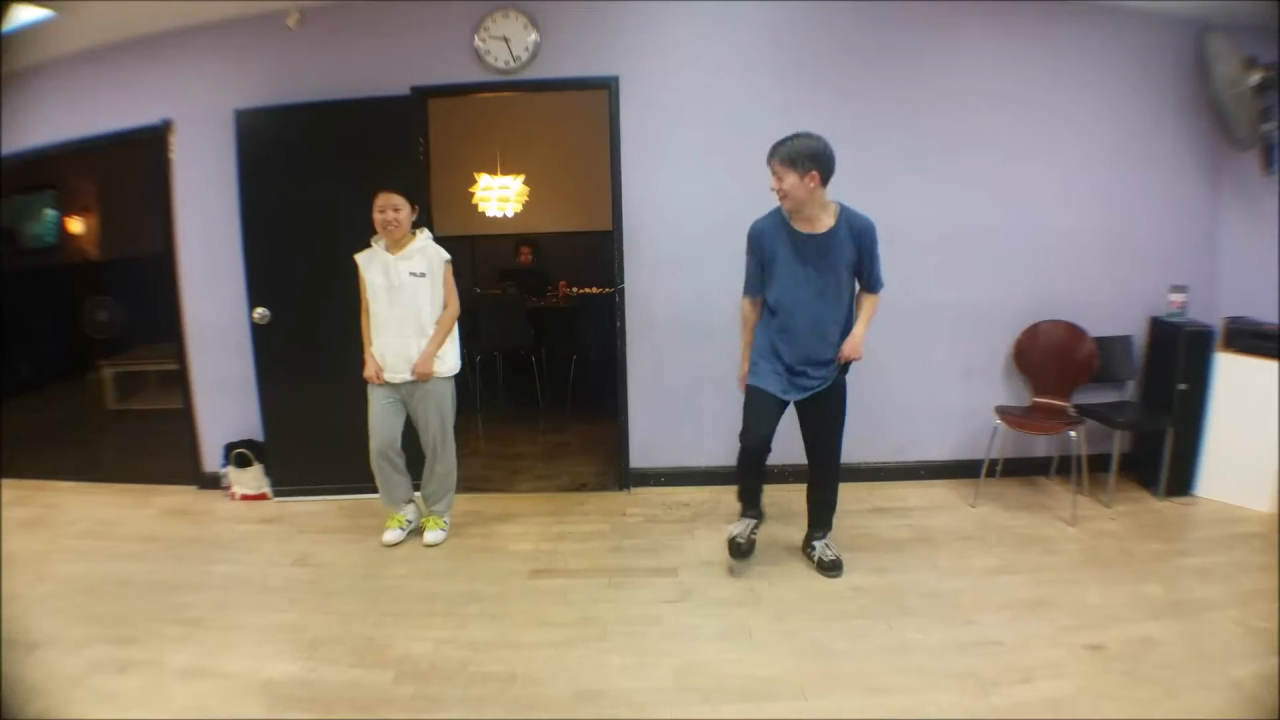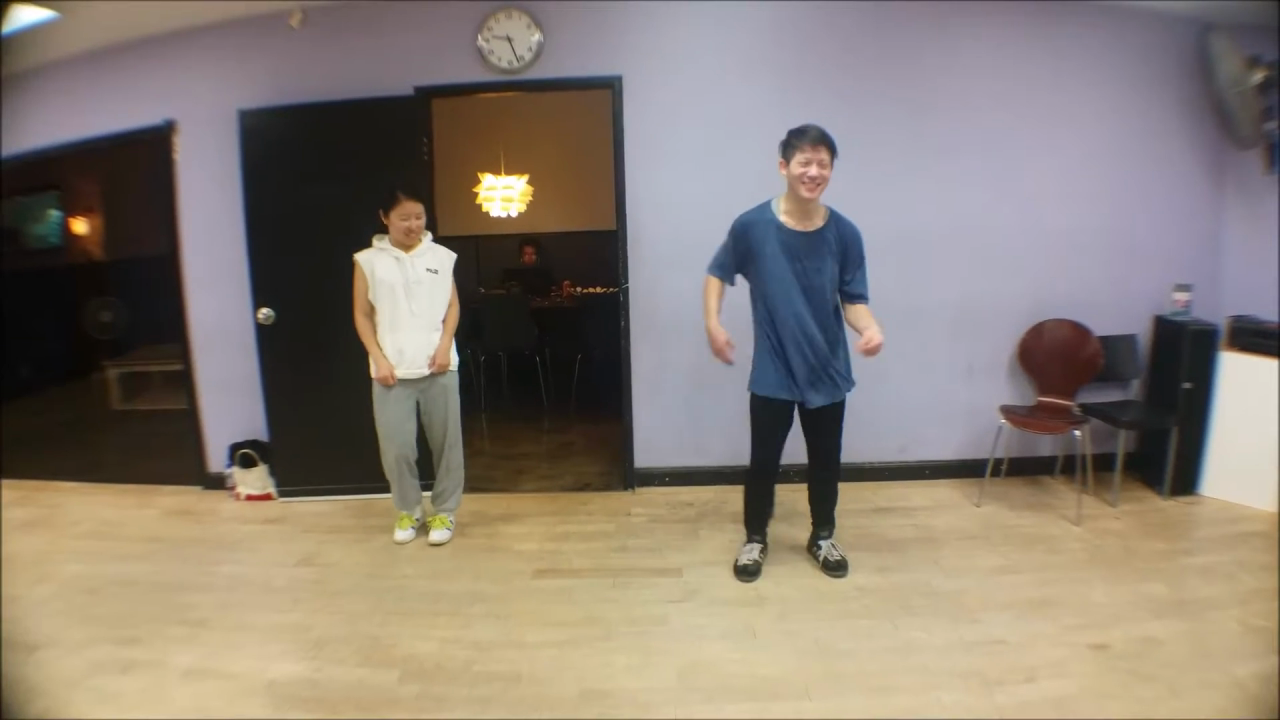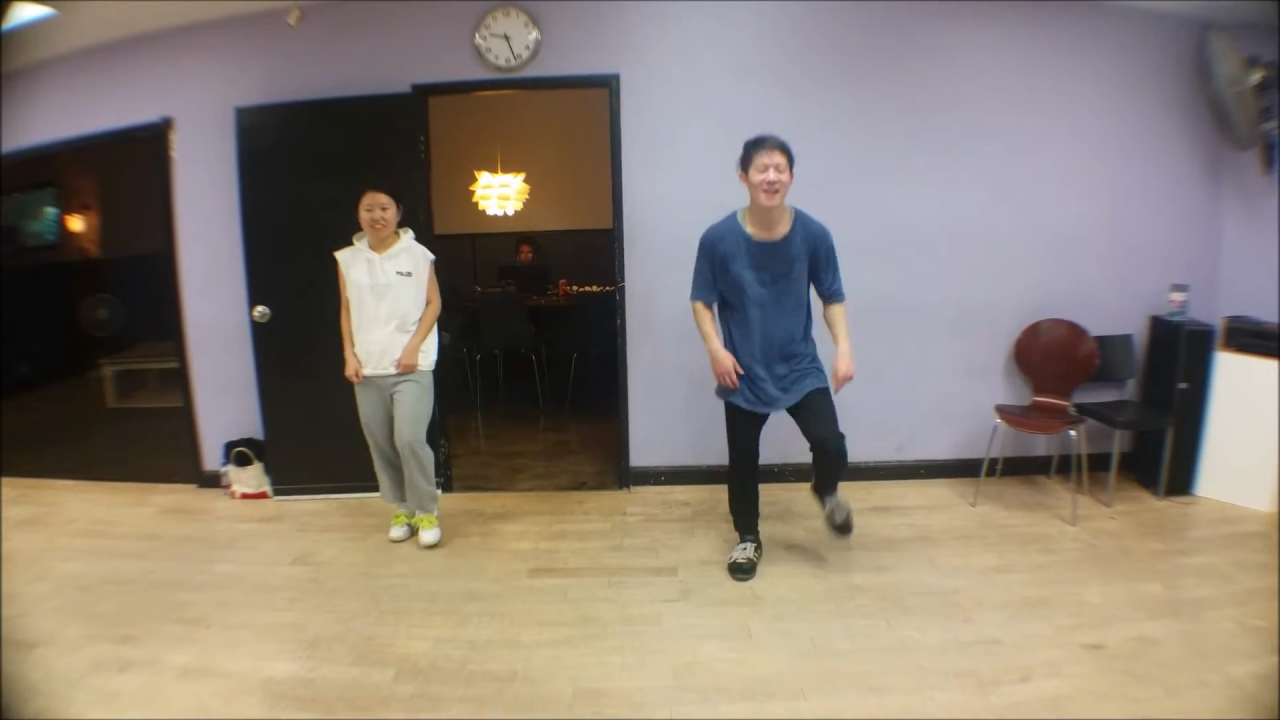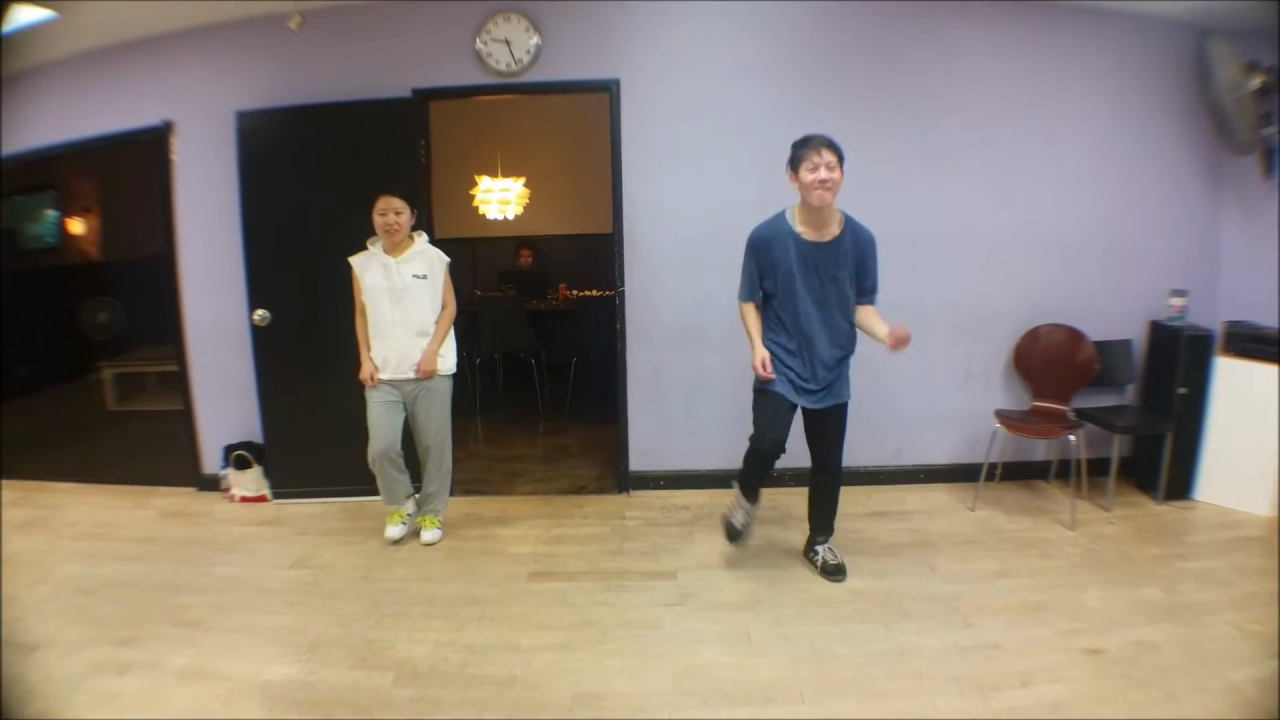
dt=0.7s
person 1, frame 1
left shoulder: (858, 229)
right shoulder: (764, 231)
left elbow: (870, 287)
right elbow: (752, 296)
left wrist: (858, 331)
right wrist: (745, 356)
left hip: (826, 367)
right hip: (771, 364)
left knee: (825, 458)
right knee: (754, 443)
left ankle: (818, 536)
right ankle: (749, 513)
person 1, frame 2
left shoulder: (845, 233)
right shoulder: (751, 225)
left elbow: (854, 299)
right elbow: (717, 274)
left wrist: (869, 329)
right wrist: (714, 324)
left hip: (828, 369)
right hip: (774, 370)
left knee: (824, 459)
right knee: (764, 459)
left ankle: (822, 536)
right ankle: (754, 537)
person 1, frame 3
left shoulder: (814, 235)
right shoulder: (718, 238)
left elbow: (832, 297)
right elbow: (702, 301)
left wrist: (843, 349)
right wrist: (716, 349)
left hip: (799, 366)
right hip: (744, 372)
left knee: (830, 446)
right knee: (742, 461)
left ankle: (827, 490)
right ankle: (748, 538)
person 1, frame 4
left shoulder: (859, 240)
right shoulder: (767, 236)
left elbow: (860, 305)
right elbow: (748, 299)
left wrist: (884, 332)
right wrist: (757, 347)
left hip: (831, 370)
right hip: (780, 365)
left knee: (828, 462)
right knee: (767, 443)
left ankle: (819, 541)
right ankle: (746, 494)
person 2, frame 1
left shoulder: (433, 255)
right shoulder: (367, 261)
left elbow: (451, 307)
right elbow: (367, 313)
left wrist: (429, 354)
right wrist: (369, 357)
left hip: (430, 369)
right hip: (385, 371)
left knee: (437, 444)
right knee: (382, 445)
left ankle: (437, 513)
right ankle: (403, 509)
person 2, frame 2
left shoulder: (440, 257)
right shoulder: (368, 261)
left elbow: (452, 305)
right elbow: (362, 315)
left wrist: (445, 346)
right wrist: (378, 359)
left hip: (437, 367)
right hip: (392, 371)
left knee: (446, 442)
right knee: (397, 448)
left ankle: (444, 511)
right ankle: (408, 510)
person 2, frame 3
left shoulder: (417, 255)
right shoulder: (347, 259)
left elbow: (433, 304)
right elbow: (346, 311)
left wrist: (413, 347)
right wrist: (349, 355)
left hip: (412, 365)
right hip: (368, 368)
left knee: (410, 439)
right knee: (381, 444)
left ankle: (425, 510)
right ankle: (402, 508)
person 2, frame 4
left shoulder: (433, 258)
right shoulder: (362, 264)
left elbow: (449, 307)
right elbow: (361, 315)
left wrist: (432, 351)
right wrist: (365, 359)
left hip: (430, 369)
right hip: (384, 372)
left knee: (434, 444)
right knee: (381, 448)
left ankle: (431, 512)
right ankle: (399, 504)
